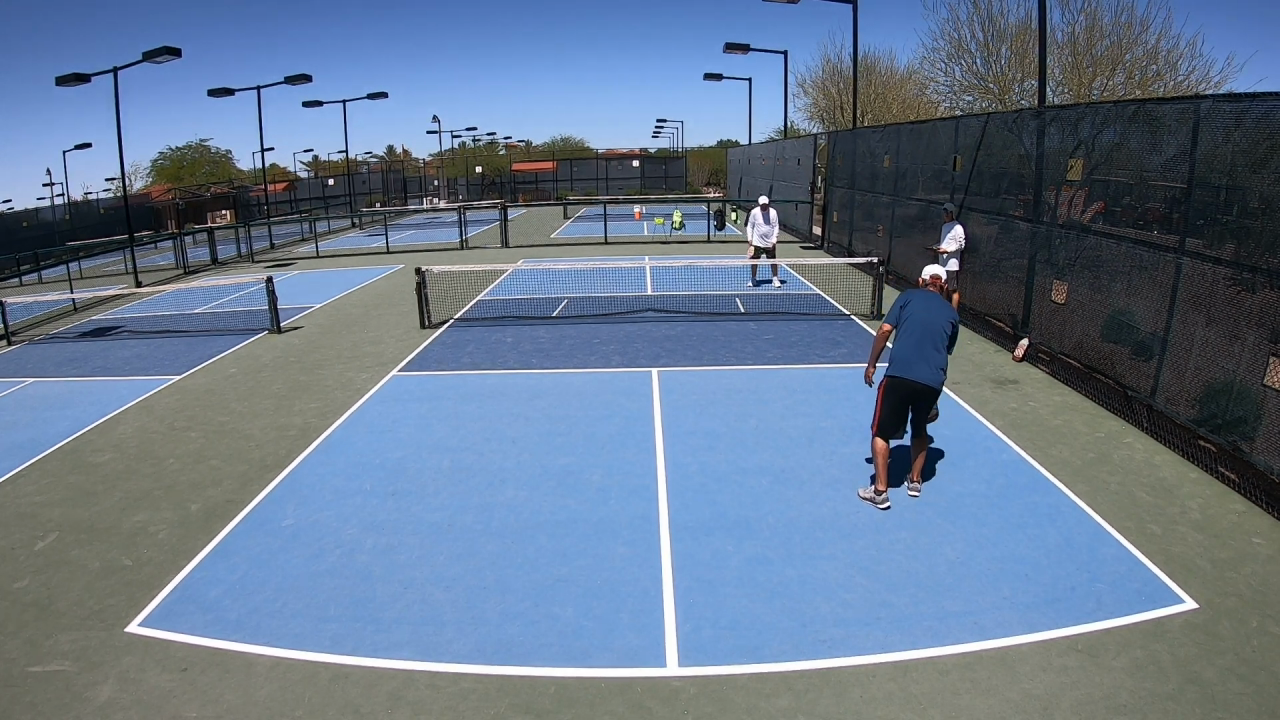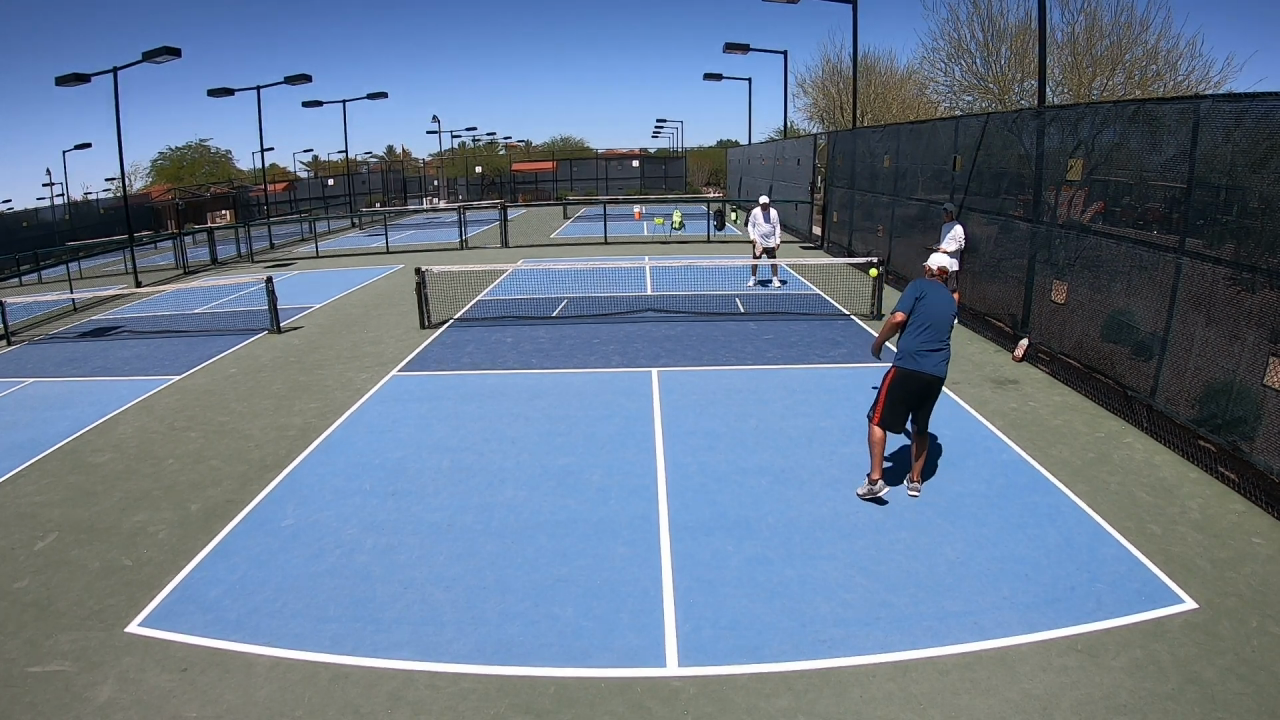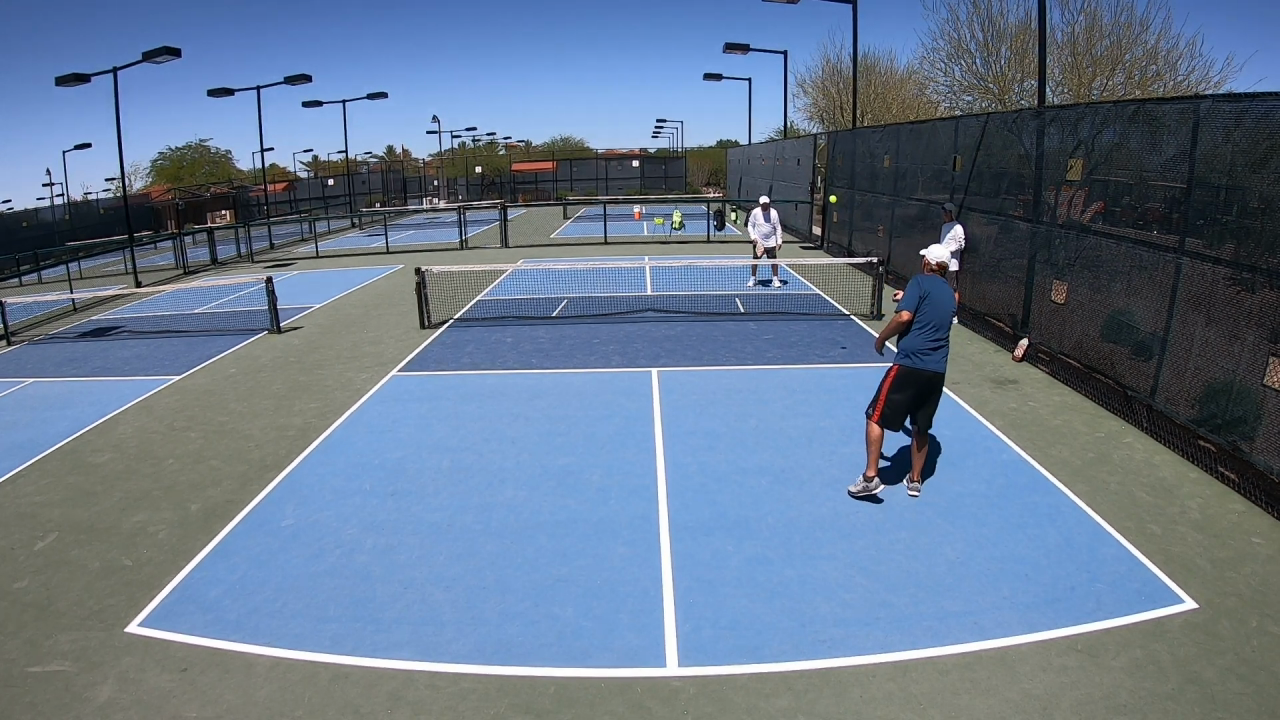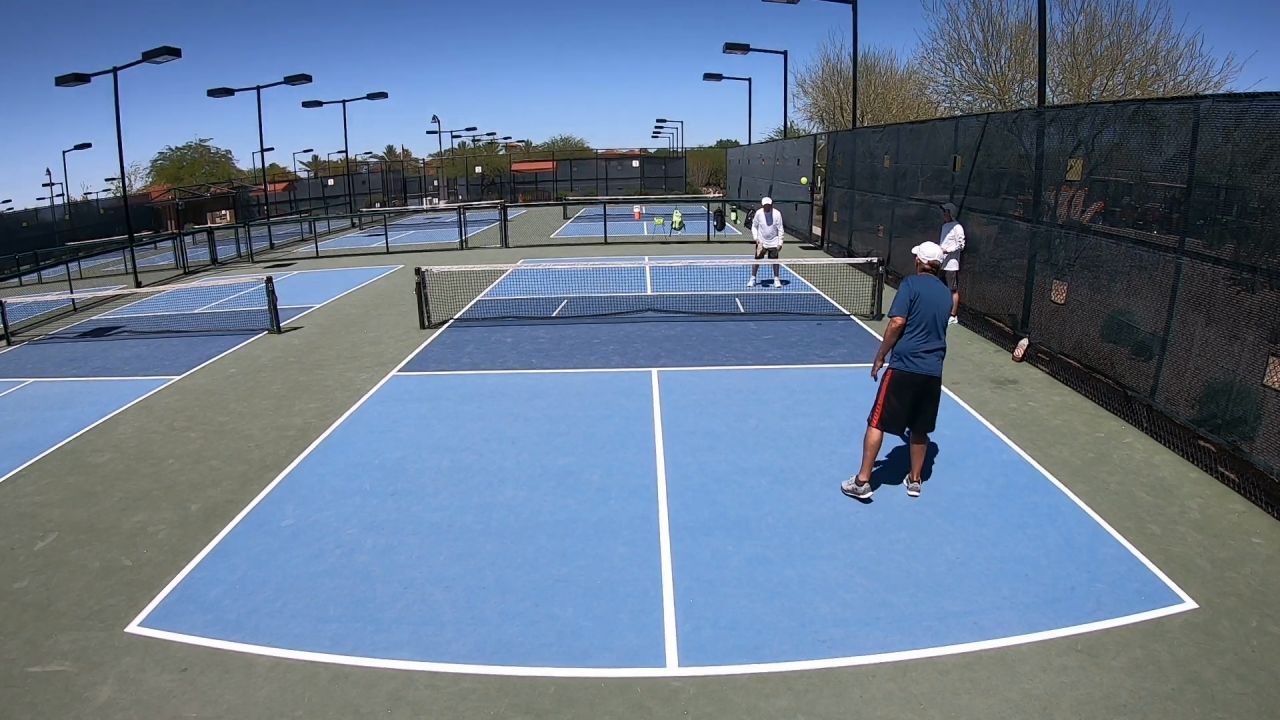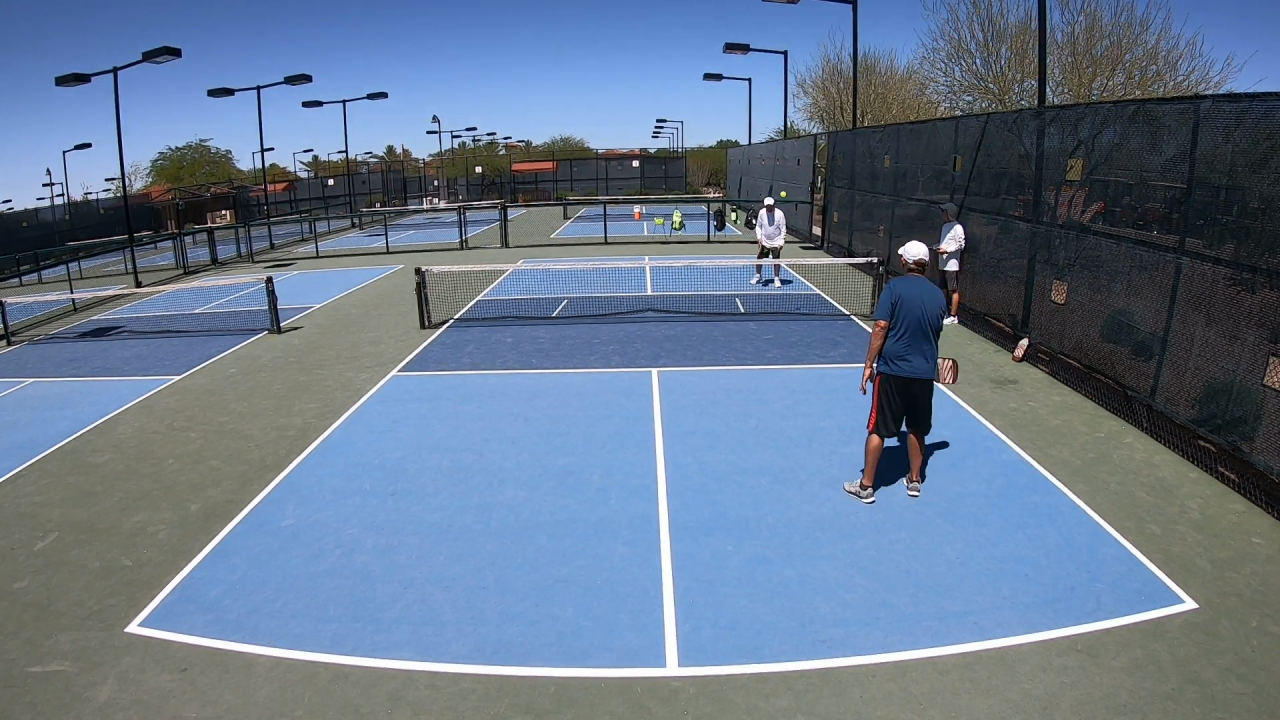
dt=0.2s
person 1, frame 1
left shoulder: (909, 296)
right shoulder: (951, 312)
left elbow: (885, 330)
left wrist: (871, 364)
left hip: (900, 375)
right hip: (933, 381)
left knee: (880, 432)
right knee: (919, 428)
left ankle: (880, 490)
right ankle: (915, 480)
person 1, frame 2
left shoulder: (919, 285)
right shoulder: (950, 300)
left elbow: (898, 319)
left wrist: (878, 342)
left hip: (909, 366)
right hip: (937, 372)
left knee: (877, 420)
right knee: (920, 427)
left ankle: (875, 480)
right ankle: (915, 481)
person 1, frame 3
left shoulder: (920, 282)
right shoulder: (949, 293)
left elbow: (904, 317)
left wrist: (881, 338)
left hip: (910, 364)
right hip: (937, 370)
left knee: (876, 417)
right knee: (921, 426)
left ankle: (870, 477)
right ankle: (915, 480)
person 1, frame 4
left shoulder: (911, 284)
right shoulder: (946, 293)
left elbow: (897, 323)
left wrist: (880, 358)
left hip: (904, 367)
right hip: (933, 371)
left knee: (878, 423)
right knee: (919, 428)
left ankle: (862, 481)
right ankle: (914, 480)
person 1, frame 5
left shoulder: (895, 286)
right shoulder: (938, 294)
left elbow: (880, 327)
left wrist: (869, 365)
left hip: (892, 370)
right hip: (924, 373)
left knee: (878, 430)
right knee: (917, 428)
left ankle: (866, 486)
right ankle: (914, 480)
